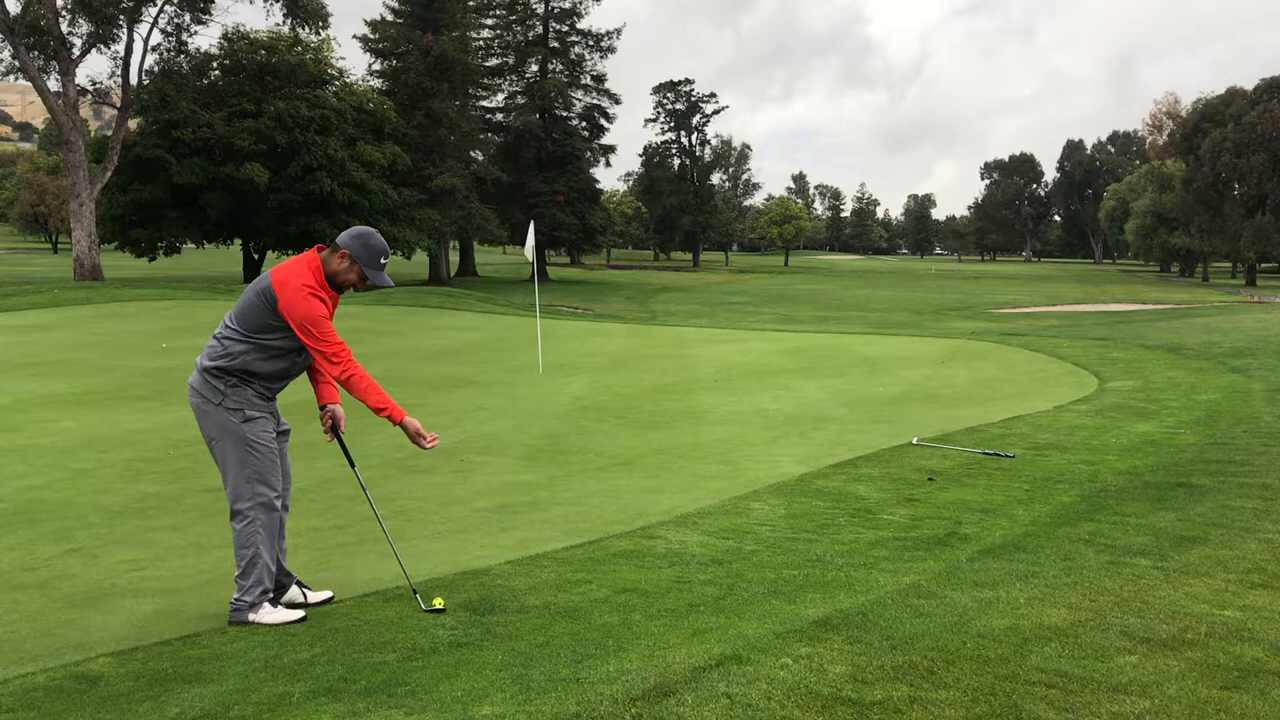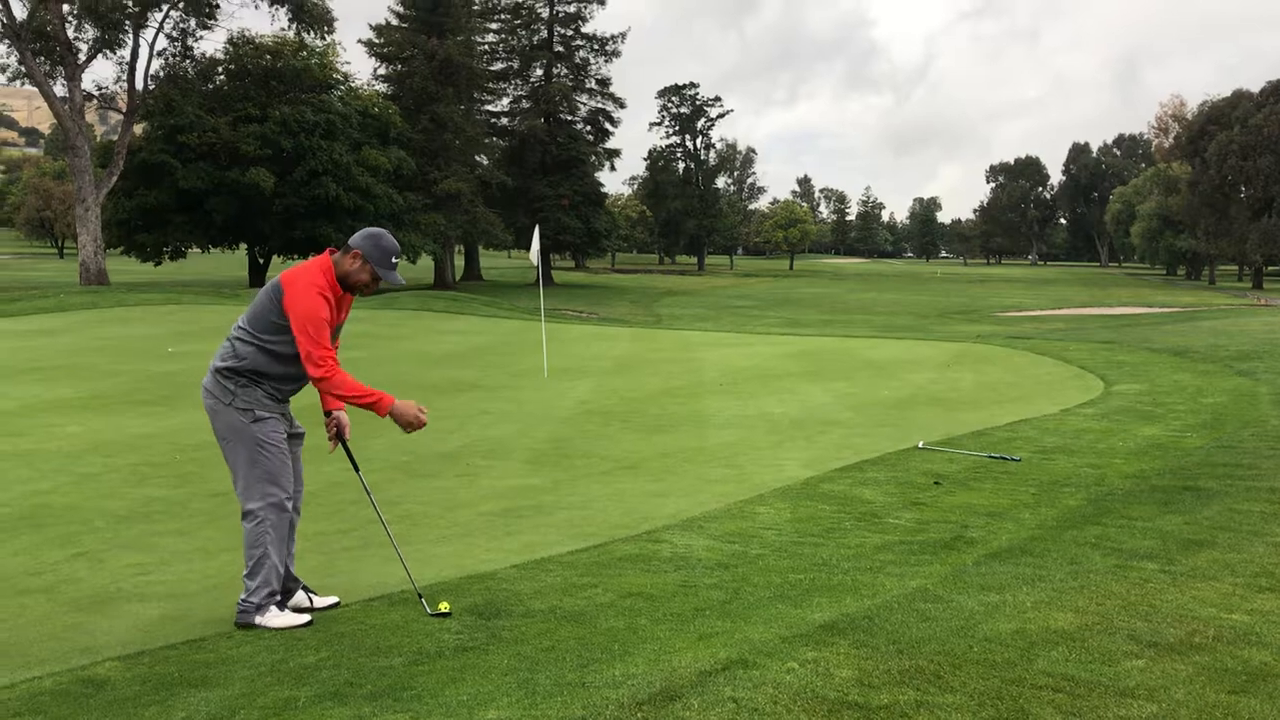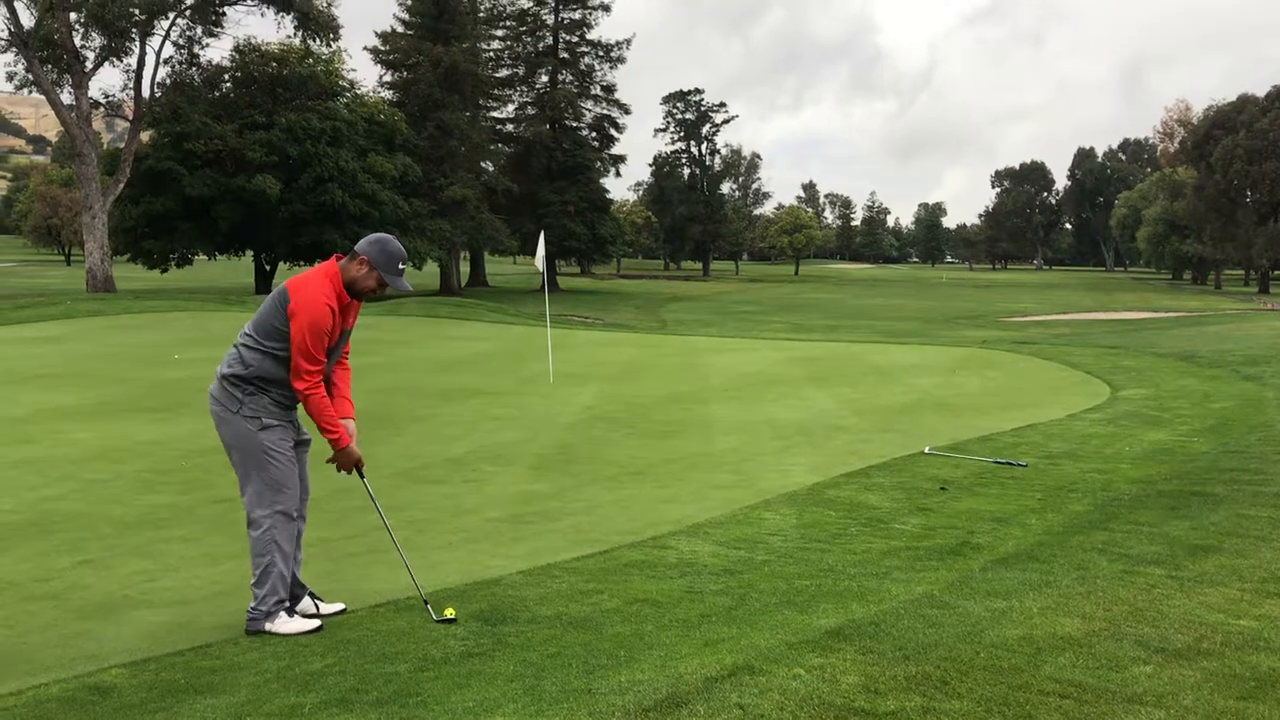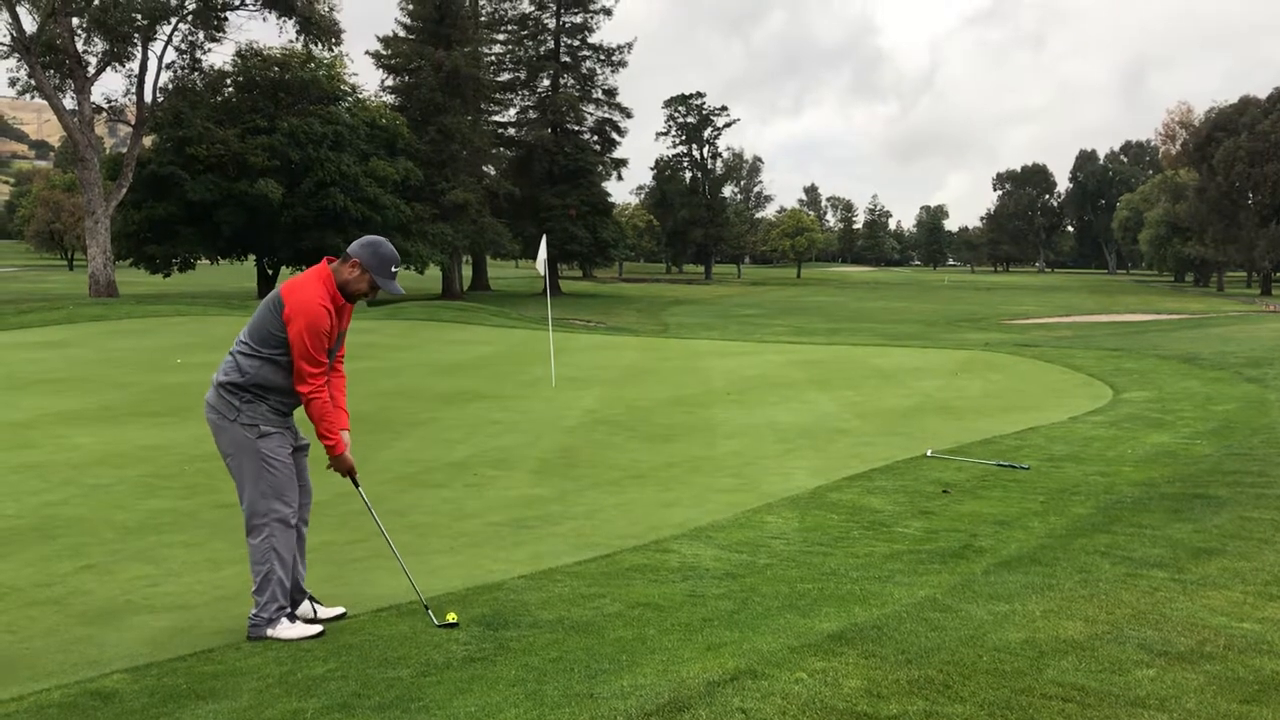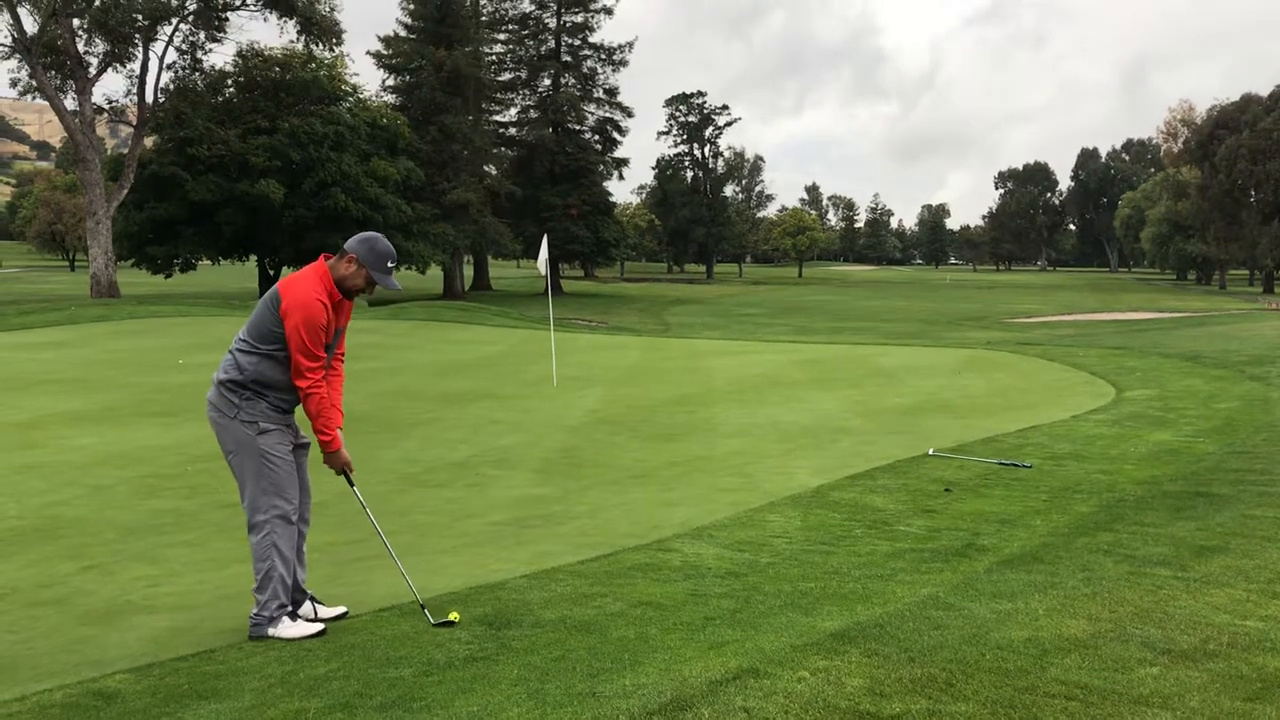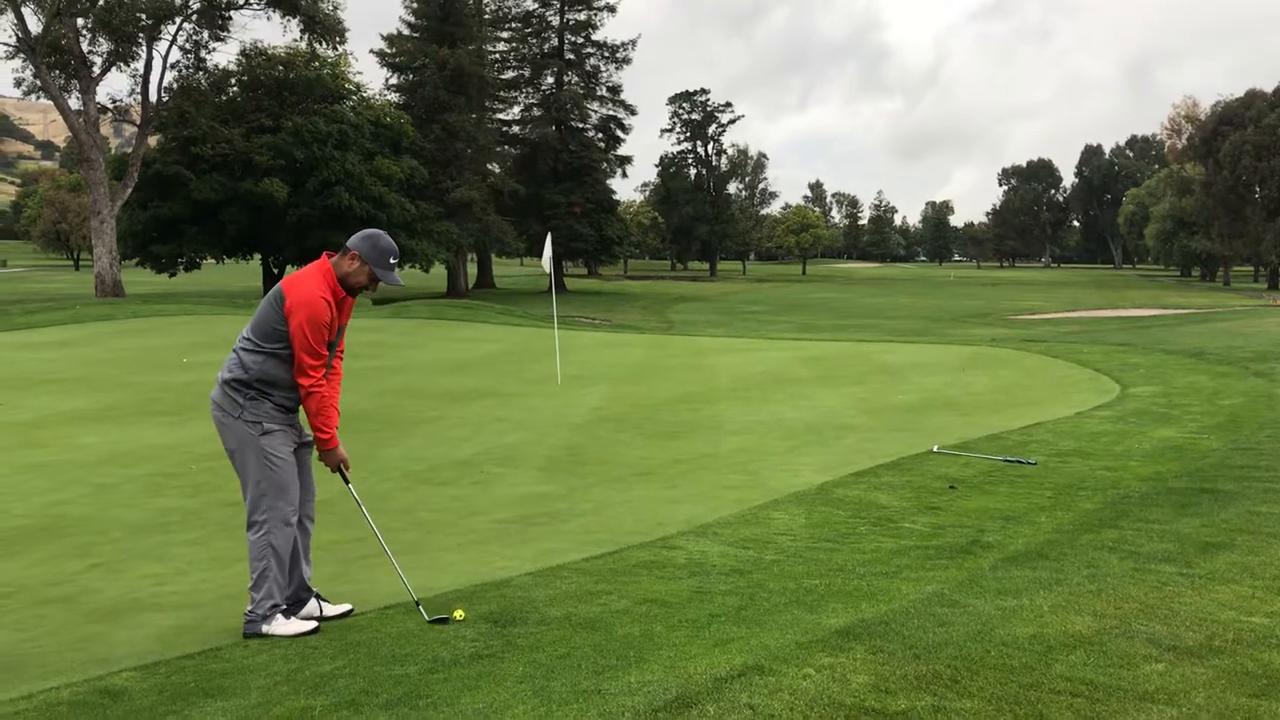
dt=0.3s
person 1, frame 1
left shoulder: (323, 281)
right shoulder: (300, 289)
left elbow: (320, 352)
right elbow: (341, 364)
left wrist: (328, 401)
right wrist: (402, 419)
left hip: (252, 394)
right hip: (227, 393)
left knee: (275, 491)
right knee: (257, 495)
left ankle: (276, 584)
right ankle: (251, 601)
person 1, frame 2
left shoulder: (341, 287)
right shoulder: (309, 290)
left elbow: (324, 357)
right elbow: (322, 369)
left wrist: (335, 409)
right wrist: (390, 407)
left hip: (267, 396)
right hip: (240, 394)
left knee: (286, 494)
right knee: (269, 497)
left ankle: (282, 587)
right ankle: (258, 603)
person 1, frame 3
left shoulder: (348, 294)
right shoulder: (315, 299)
left elbow: (338, 359)
right elbow: (308, 383)
left wrist: (345, 419)
right wrist: (340, 442)
left hip: (274, 402)
right hip: (247, 402)
left knee: (293, 500)
right knee: (274, 504)
left ankle: (290, 593)
right ankle: (266, 611)
person 1, frame 4
left shoulder: (340, 295)
right shoulder: (311, 302)
left elbow: (334, 365)
right elbow: (311, 386)
left wrist: (342, 428)
right wrist: (335, 448)
left hip: (271, 409)
right hip: (244, 409)
left knee: (296, 504)
right knee: (273, 511)
left ankle: (291, 599)
right ankle: (268, 616)
person 1, frame 5
left shoulder: (340, 294)
right shoulder: (307, 298)
left elbow: (333, 362)
right elbow: (309, 380)
left wrist: (335, 427)
right wrist: (331, 444)
left hip: (274, 407)
right hip: (244, 406)
left knee: (295, 506)
right knee: (274, 508)
left ankle: (293, 600)
right ankle: (269, 615)
person 1, frame 6
left shoulder: (341, 290)
right shoulder: (311, 296)
left elbow: (332, 362)
right elbow: (311, 379)
left wrist: (332, 425)
right wrist: (327, 442)
left hip: (277, 406)
right hip: (248, 406)
left knee: (299, 505)
right knee: (276, 508)
left ankle: (297, 598)
right ankle: (263, 613)
